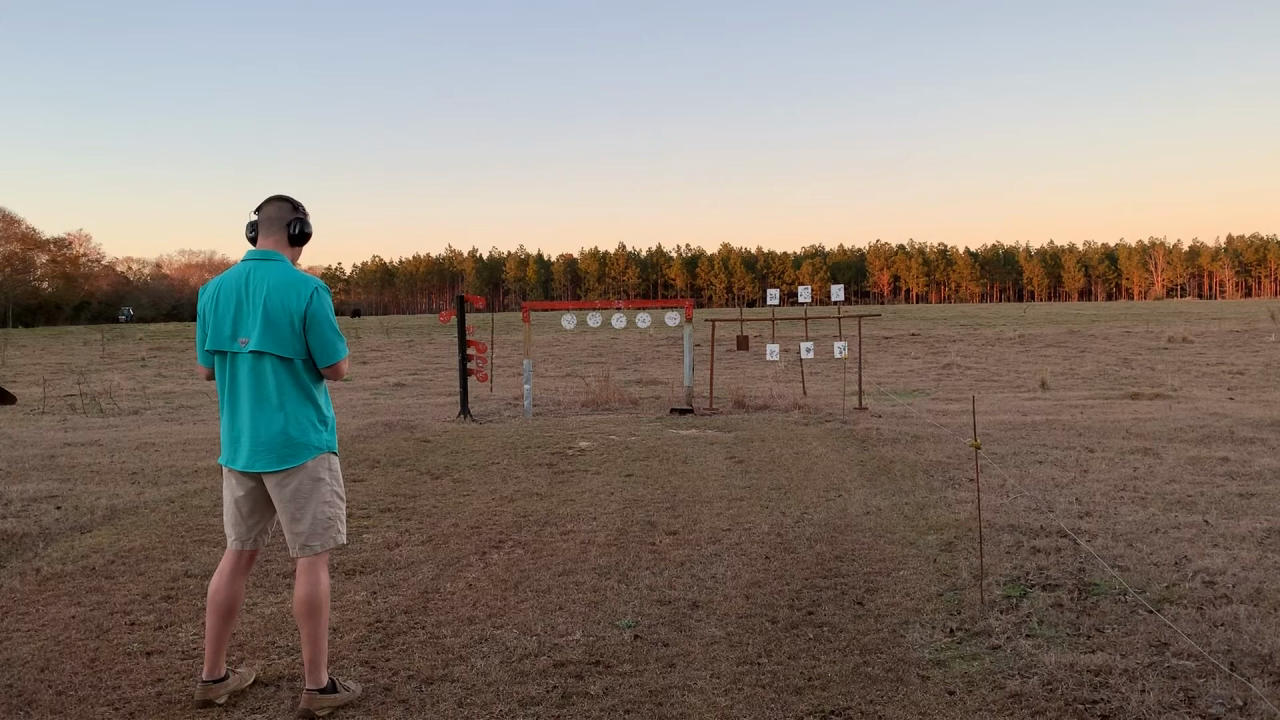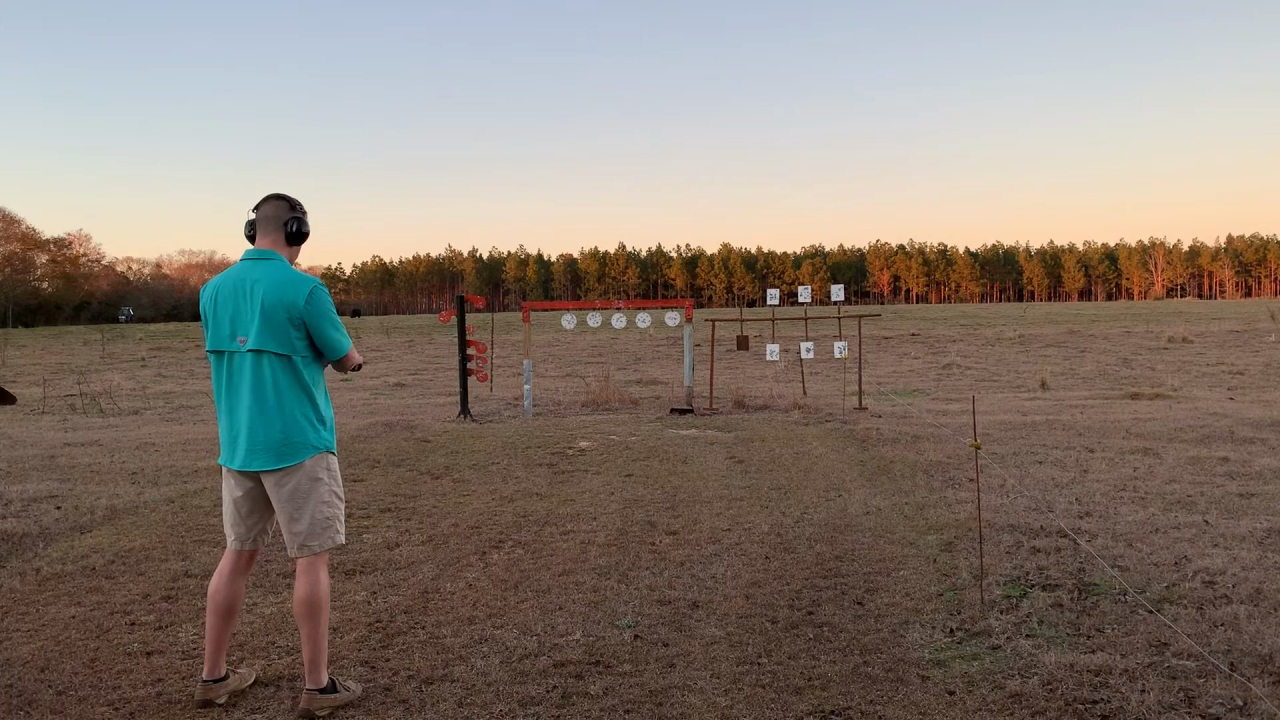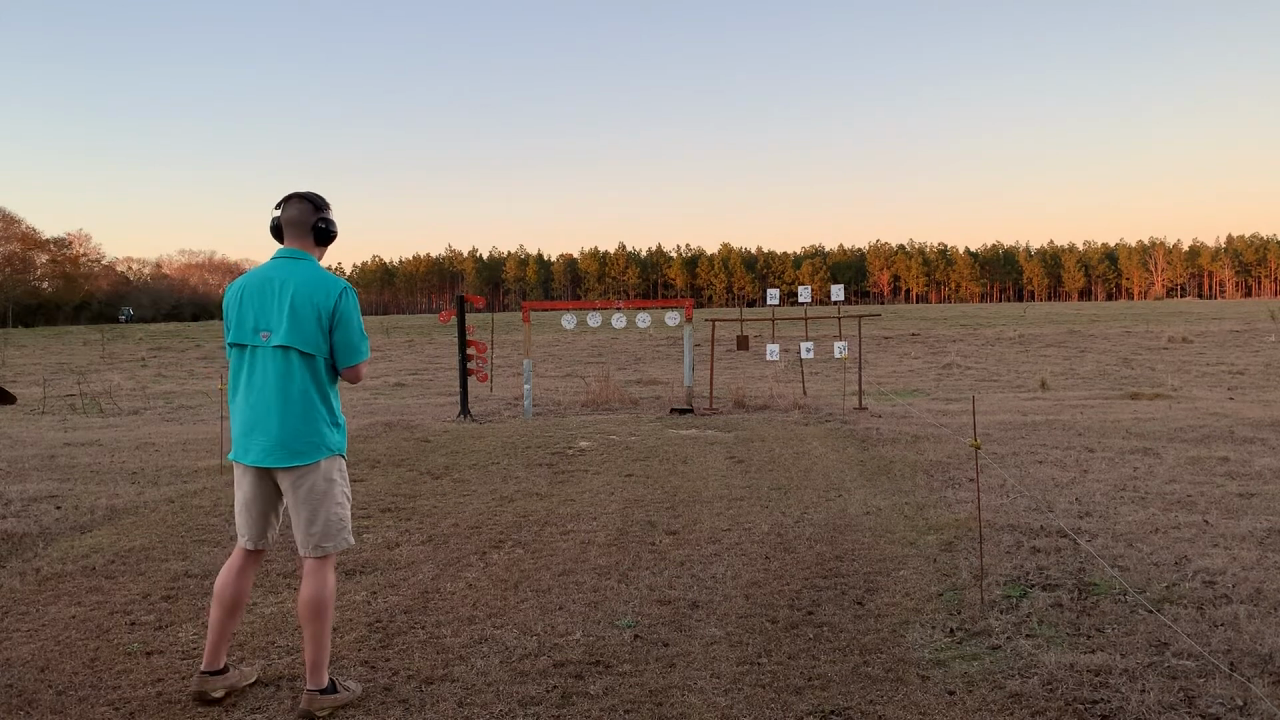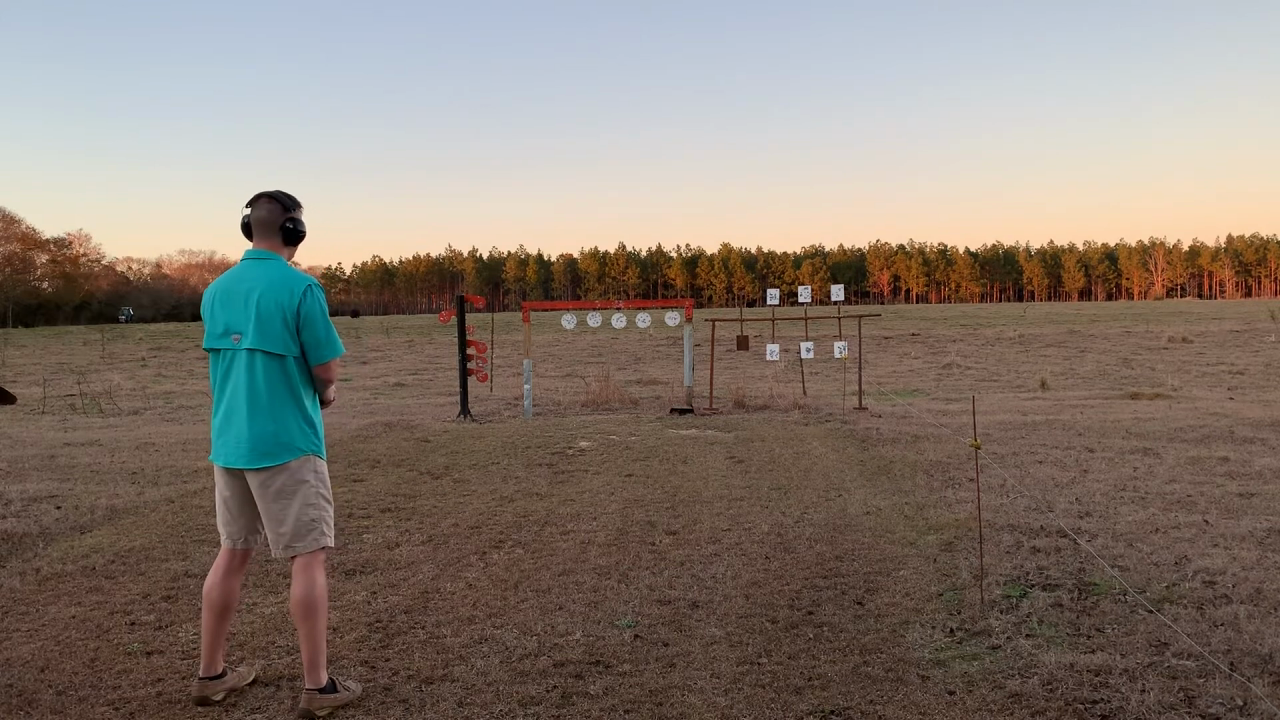
dt=0.7s
person 1, frame 1
left shoulder: (214, 289)
right shoulder: (306, 289)
left elbow: (207, 370)
right elbow: (336, 370)
right wrist: (336, 349)
left hip: (240, 446)
right hip: (299, 445)
left knee: (238, 553)
right knee: (312, 558)
left ankle: (213, 676)
person 1, frame 2
left shoulder: (213, 289)
right shoulder: (303, 288)
right elbow: (344, 361)
right wrist: (353, 356)
left hip: (238, 445)
right hip: (297, 444)
left knee: (238, 553)
right knee: (311, 558)
left ankle: (213, 676)
person 1, frame 3
left shoulder: (239, 287)
right shoulder: (333, 290)
left elbow: (239, 357)
right elbow: (354, 372)
right wrist: (343, 348)
left hip: (250, 442)
right hip: (311, 443)
left knee: (247, 549)
right knee: (318, 559)
left ankle: (212, 669)
person 1, frame 4
left shoulder: (216, 290)
right shoulder: (301, 288)
right elbow: (327, 370)
right wrist: (323, 390)
left hip: (231, 443)
right hip: (288, 443)
left knee: (232, 553)
right knee: (307, 558)
left ankle: (211, 674)
